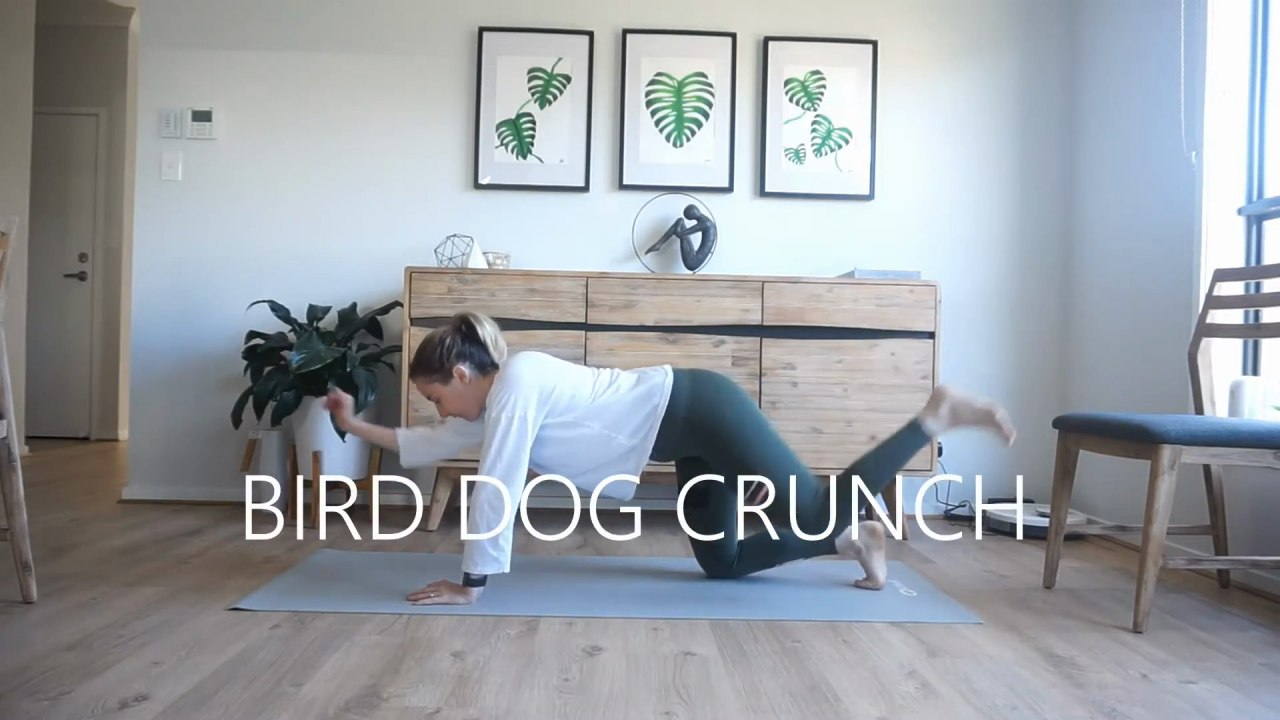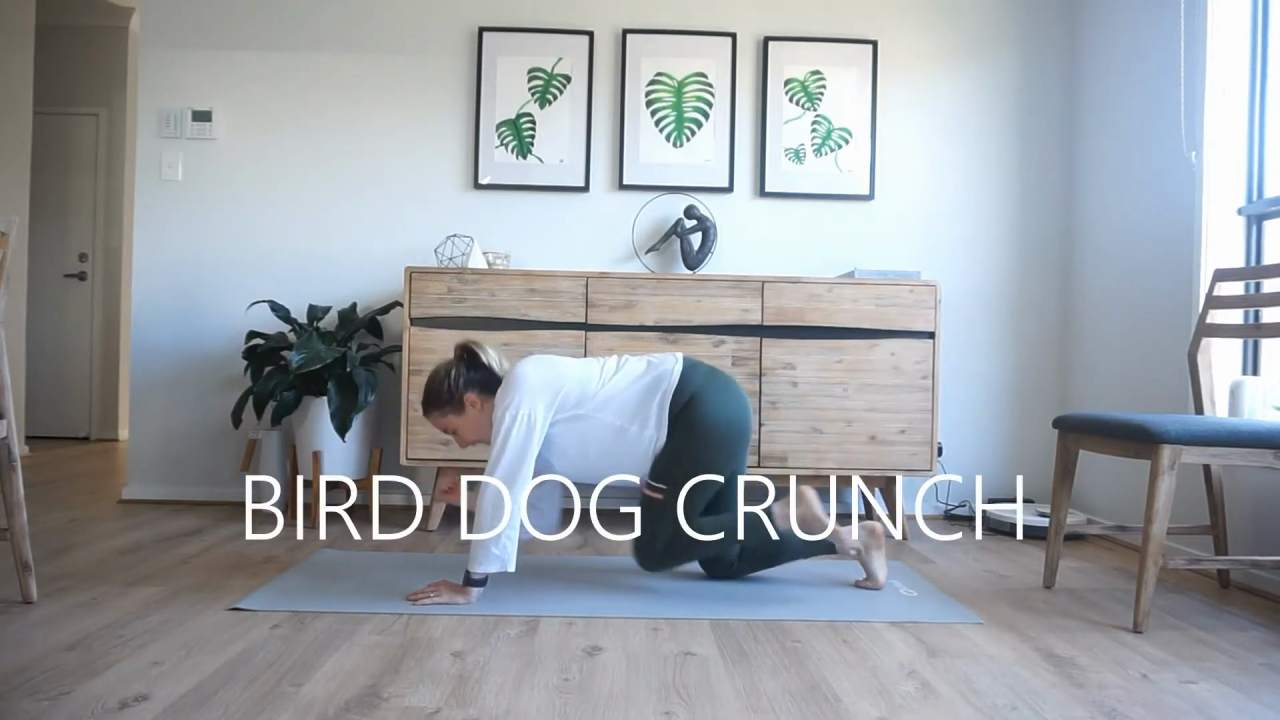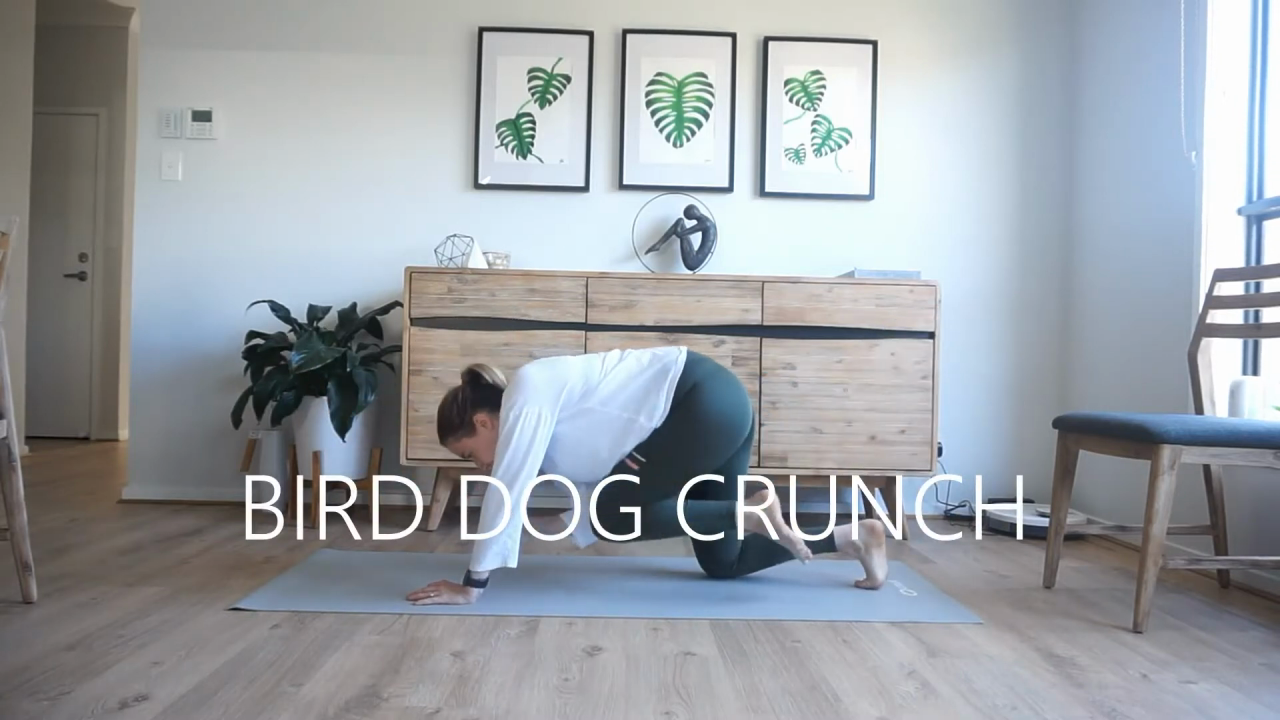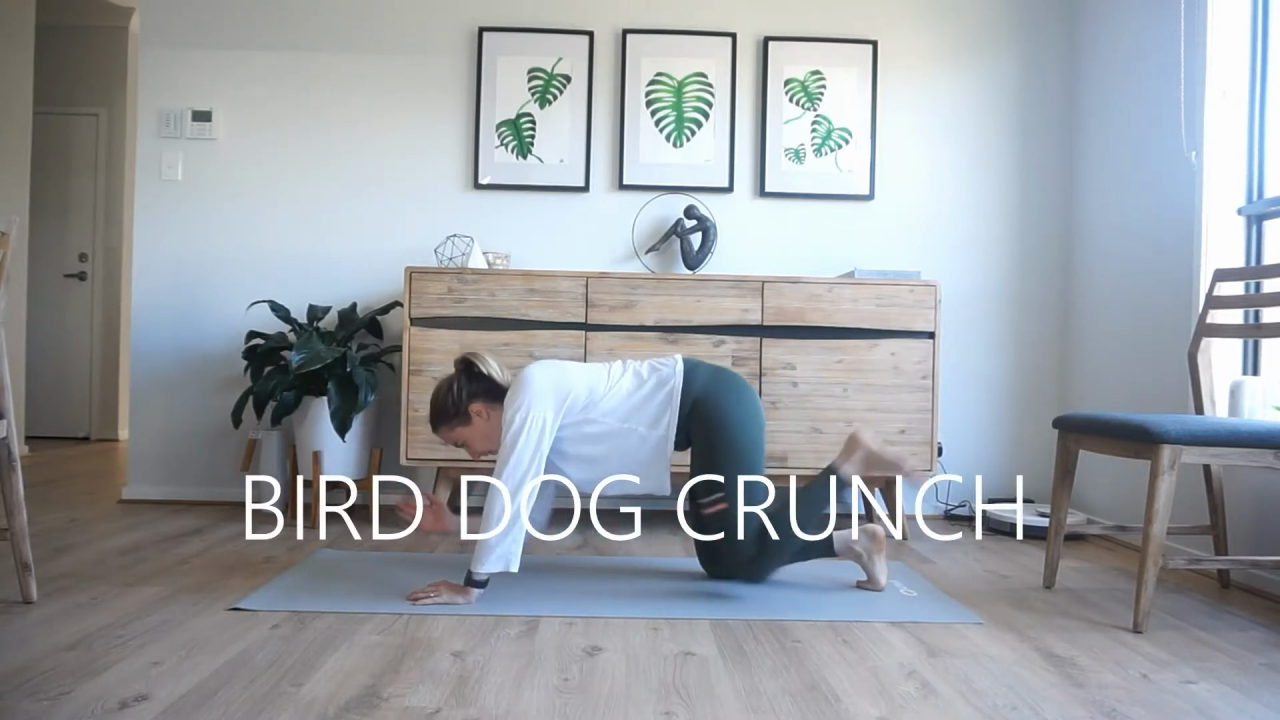
dt=0.3s
person 1, frame 1
left shoulder: (512, 383)
right shoulder: (507, 396)
left elbow: (496, 493)
right elbow: (447, 442)
left wrist: (470, 584)
right wrist: (370, 431)
left hip: (698, 410)
right hip: (692, 430)
left knee: (811, 511)
right knee: (721, 560)
left ankle: (934, 417)
right ankle: (855, 538)
person 1, frame 2
left shoulder: (521, 392)
right shoulder: (527, 414)
left elbow: (501, 492)
right elbow: (537, 512)
left wrist: (471, 584)
right wrist: (469, 500)
left hip: (703, 405)
right hip: (707, 410)
left knee: (654, 552)
right knee: (723, 558)
left ankle: (788, 514)
right ankle: (849, 536)
person 1, frame 3
left shoulder: (528, 390)
right shoulder: (548, 438)
left elbow: (506, 493)
right elbow: (594, 517)
left wrist: (471, 583)
right wrist: (532, 532)
left hip: (704, 396)
right hip: (715, 404)
left knee: (620, 516)
right knee: (721, 561)
left ankle: (757, 512)
right ankle: (850, 535)
person 1, frame 4
left shoulder: (528, 394)
right shoulder: (540, 424)
left elbow: (509, 495)
right elbow: (532, 511)
left wrist: (472, 584)
right wrist: (452, 524)
left hip: (713, 404)
right hip: (711, 411)
left knee: (746, 560)
right knee: (725, 561)
left ankle: (846, 463)
right ankle: (850, 538)
